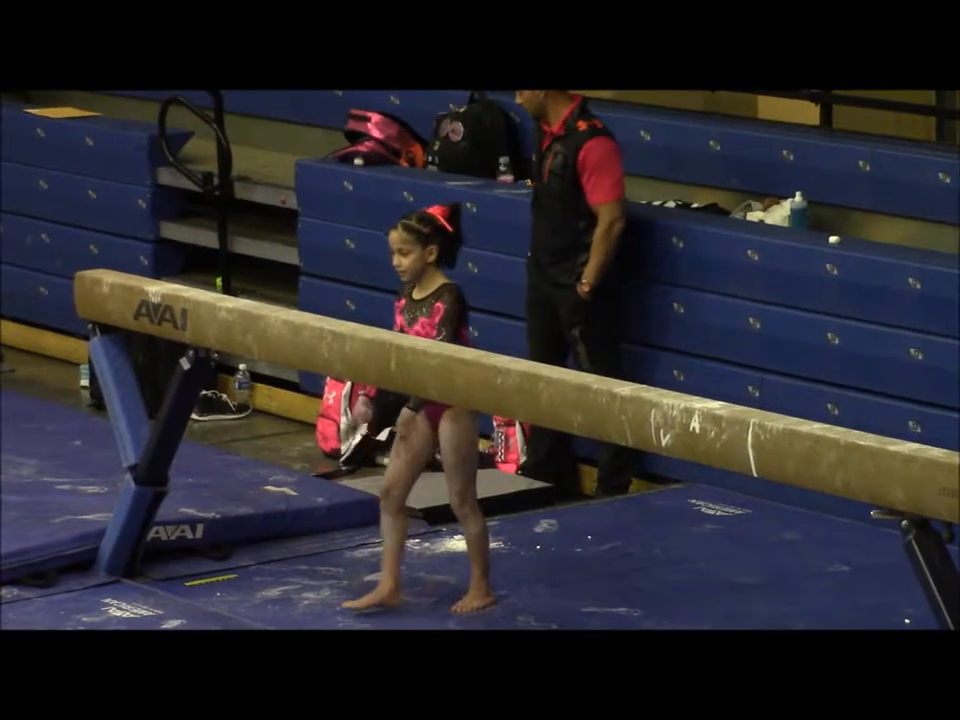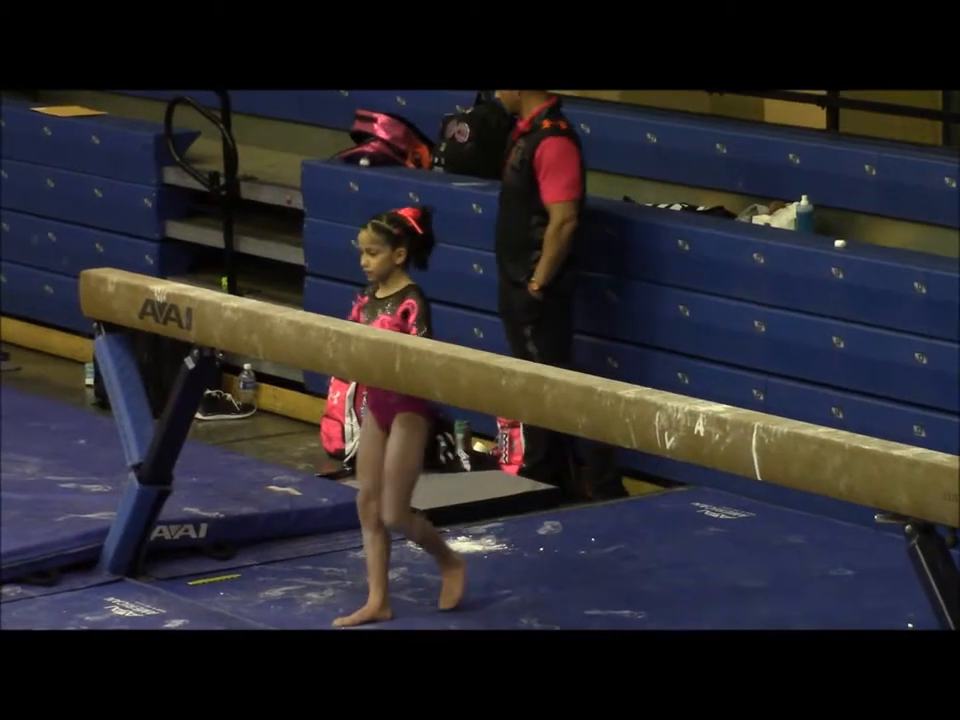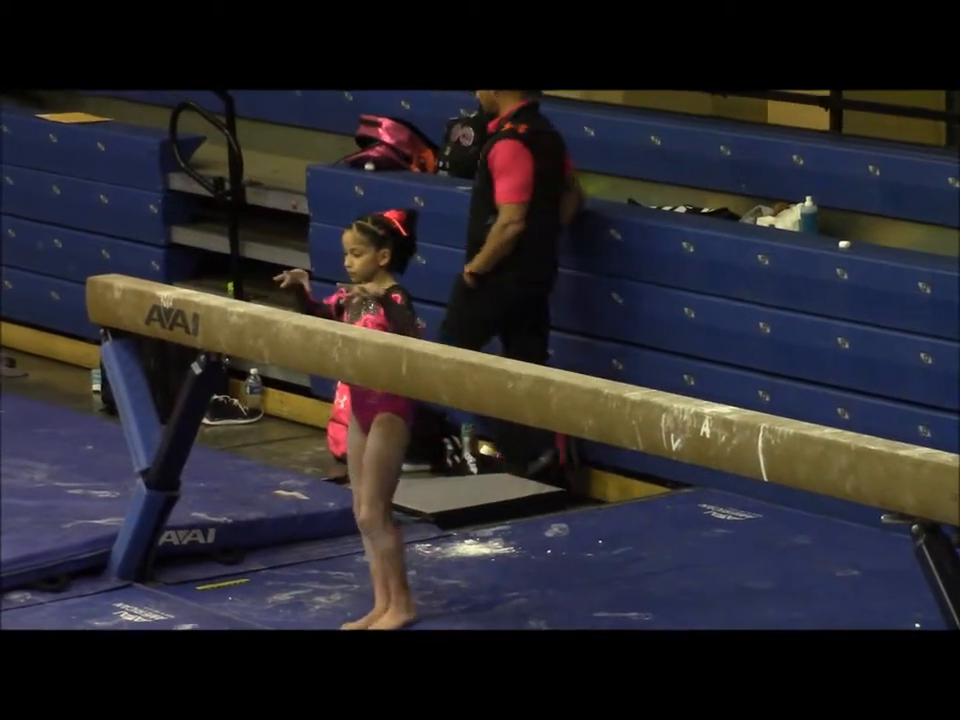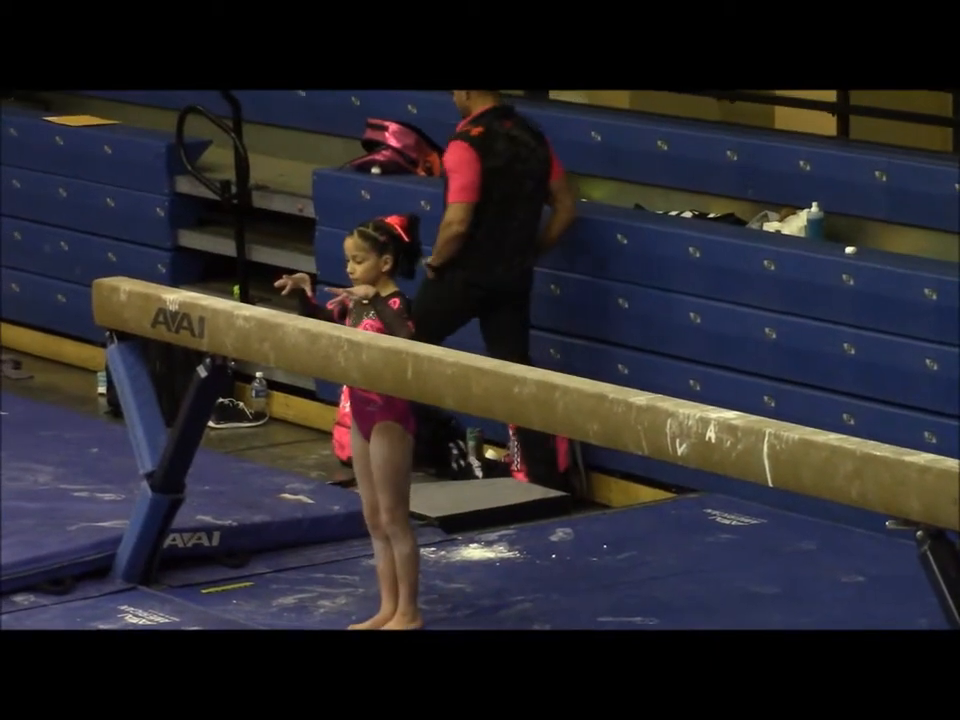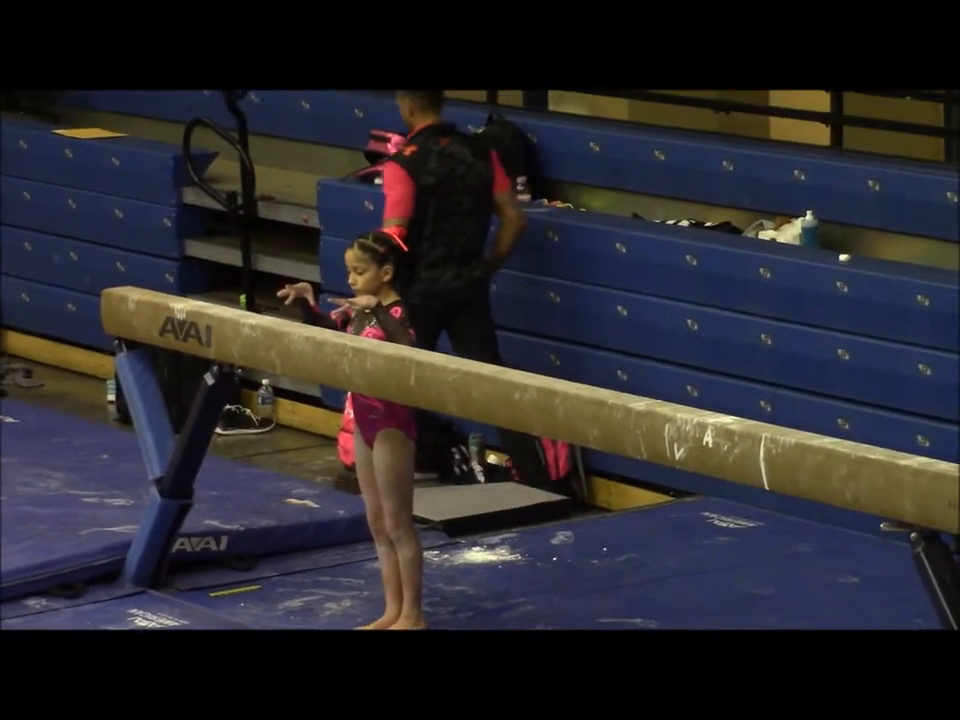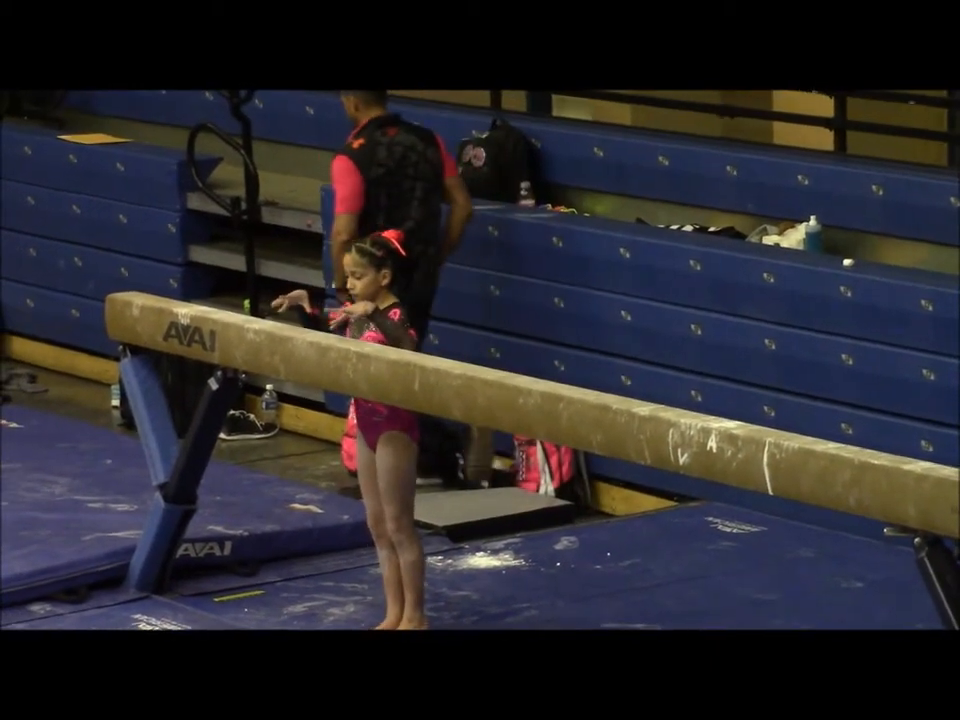
dt=0.3s
person 1, frame 1
left shoulder: (449, 299)
right shoulder: (406, 298)
left wrist: (410, 410)
right wrist: (368, 399)
left hip: (454, 405)
right hip: (419, 403)
left knee: (462, 501)
right knee: (391, 492)
left ankle: (481, 587)
right ankle: (389, 585)
person 1, frame 2
left shoulder: (412, 300)
right shoulder: (368, 296)
left hip: (407, 408)
right hip: (375, 406)
left knee: (394, 513)
right knee: (367, 505)
left ankle: (451, 564)
right ankle: (377, 600)
person 1, frame 3
left shoulder: (394, 297)
right shoulder: (352, 294)
left elbow: (414, 336)
right elbow: (318, 316)
left wrist: (383, 298)
right wrist: (301, 288)
left hip: (388, 410)
right hip: (360, 408)
left knee: (373, 513)
right knee: (364, 515)
left ankle: (401, 603)
right ankle: (382, 604)
person 1, frame 4
left shoulder: (394, 303)
right shoulder: (354, 301)
left elbow: (407, 340)
right elbow: (319, 319)
left wrist: (375, 299)
right wrist: (303, 292)
left hip: (390, 417)
right hip: (362, 415)
left knee: (393, 519)
right knee: (373, 519)
left ankle: (408, 612)
right ankle: (387, 608)
person 1, frame 5
left shoulder: (395, 312)
right shoulder: (355, 310)
left elbow: (408, 348)
right elbow: (322, 327)
left wrist: (376, 307)
right wrist: (305, 299)
left hip: (391, 425)
right hip: (364, 422)
left knee: (398, 524)
right knee: (377, 524)
left ankle: (412, 615)
right ankle: (392, 611)
person 1, frame 6
left shoulder: (395, 314)
right shoulder: (356, 312)
left elbow: (410, 348)
right elbow: (319, 331)
left wrist: (374, 314)
right wrist: (304, 305)
left hip: (394, 427)
right hip: (366, 425)
left knee: (399, 527)
right knee: (378, 527)
left ankle: (414, 617)
right ankle: (394, 616)
person 2, frame 1
left shoulder: (591, 140)
right shoulder: (547, 132)
left elbow: (610, 221)
left wrist: (588, 284)
left hip: (578, 286)
right hip: (544, 278)
left ankle: (613, 490)
right ankle: (544, 473)
person 2, frame 2
left shoulder: (552, 139)
right shoulder: (530, 130)
left elbow: (564, 220)
left wrist: (539, 281)
left hip: (539, 284)
right hip: (518, 277)
left ankle: (605, 486)
right ankle: (542, 475)
person 2, frame 3
left shoulder: (510, 142)
right shoulder: (542, 130)
left elbow: (511, 222)
right elbow: (571, 197)
left wrist: (475, 267)
left hip: (501, 273)
right hip: (536, 271)
right knee: (529, 369)
left ankle: (522, 449)
right ankle: (542, 478)
person 2, frame 4
left shoulder: (466, 144)
right shoulder: (532, 136)
left elbow: (457, 223)
right elbow: (565, 207)
left wrist: (435, 261)
left hip: (465, 273)
right hip: (513, 274)
right ankle: (545, 478)
person 2, frame 5
left shoulder: (402, 162)
right shoulder: (479, 151)
left elbow: (393, 238)
right elbow: (513, 219)
right wrist: (487, 267)
left hip: (421, 287)
right hip: (470, 283)
right ankle: (536, 480)
person 2, frame 6
left shoulder: (351, 156)
right shoulder: (427, 140)
left elbow: (344, 234)
right elbow: (462, 205)
left wrist: (341, 283)
right wrist: (439, 255)
right hip: (421, 273)
